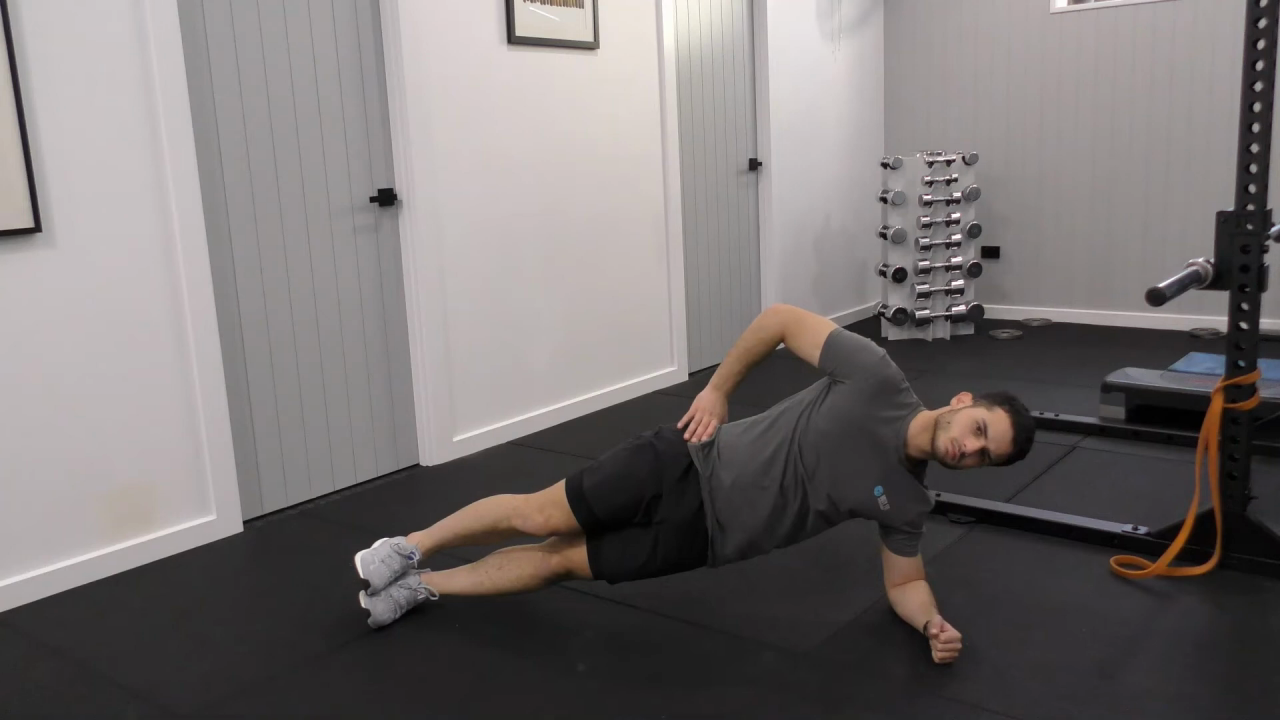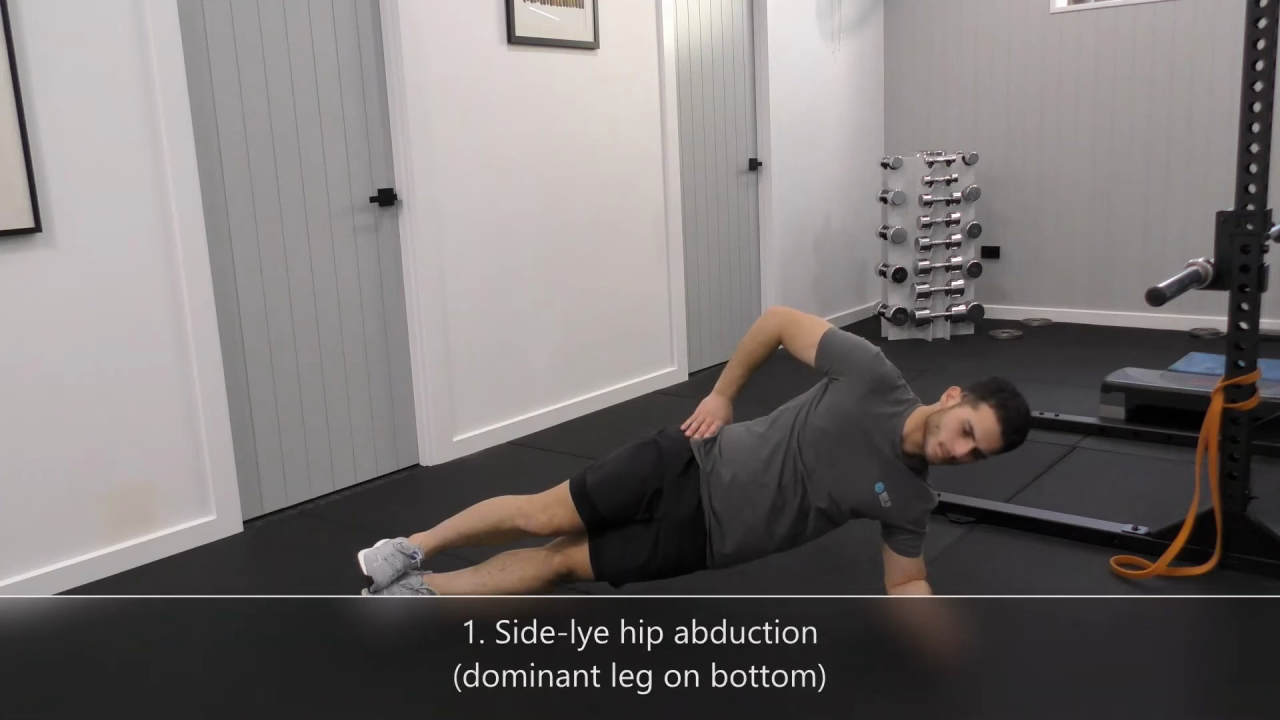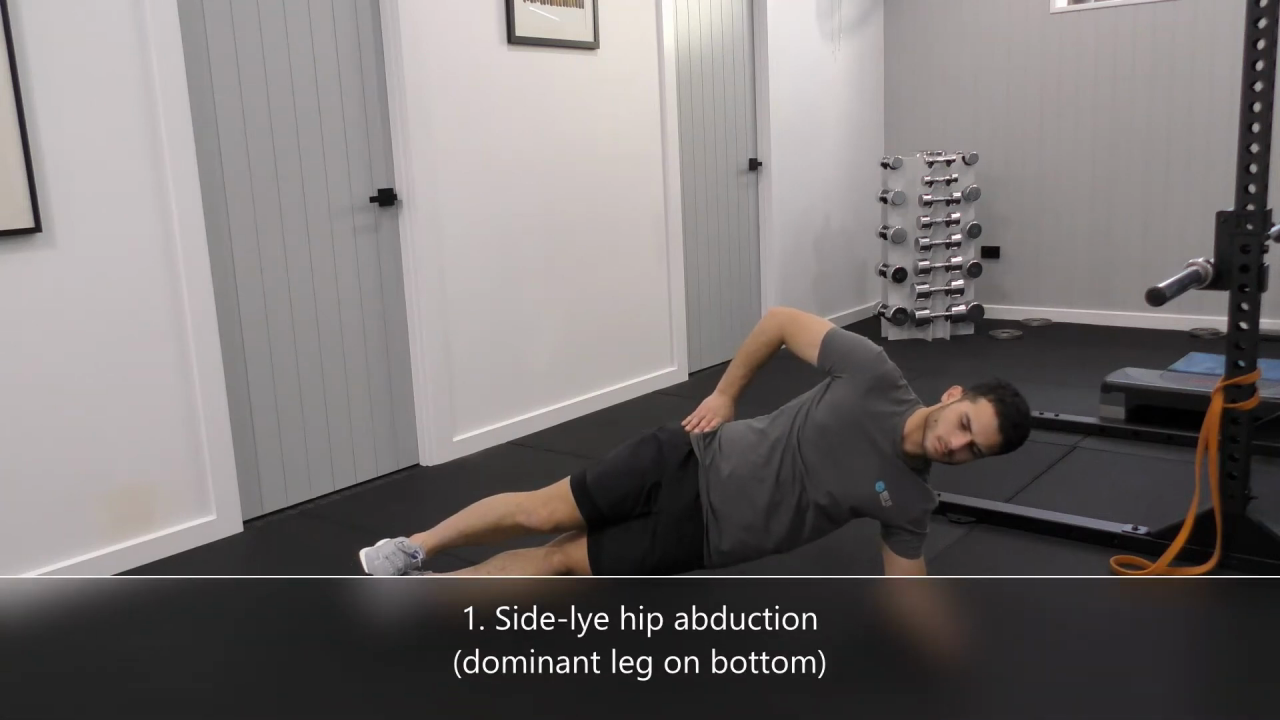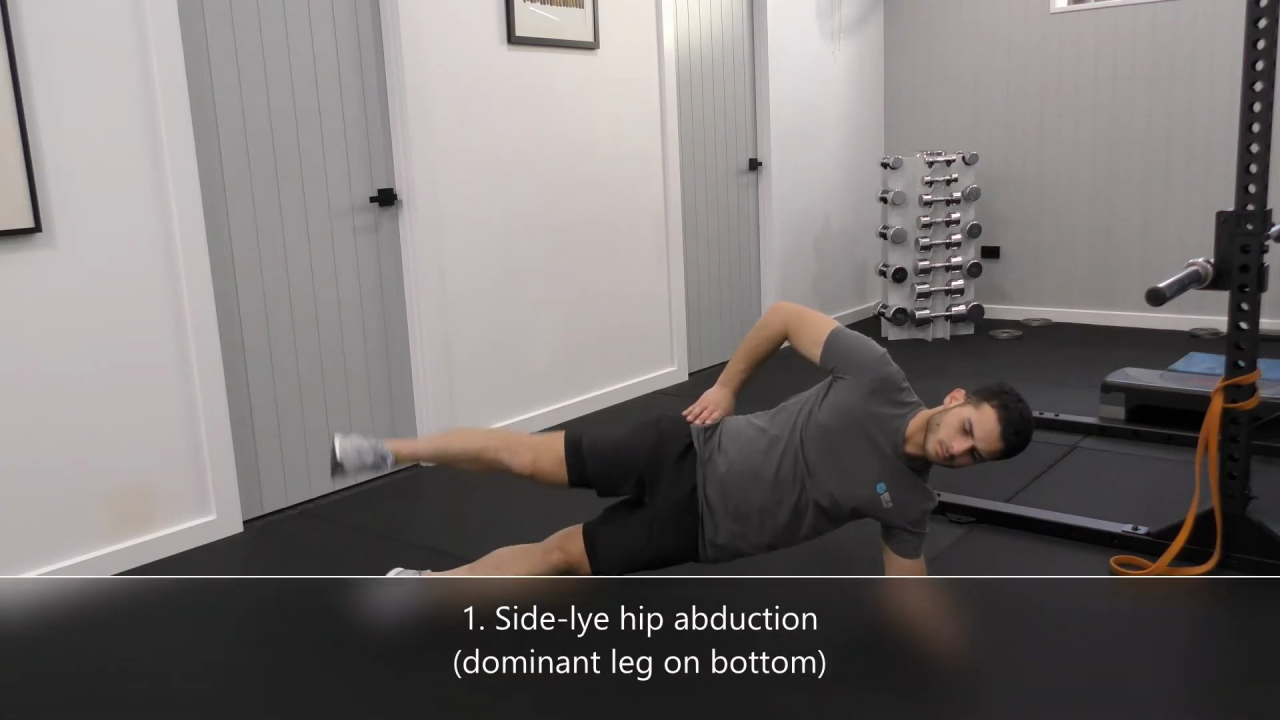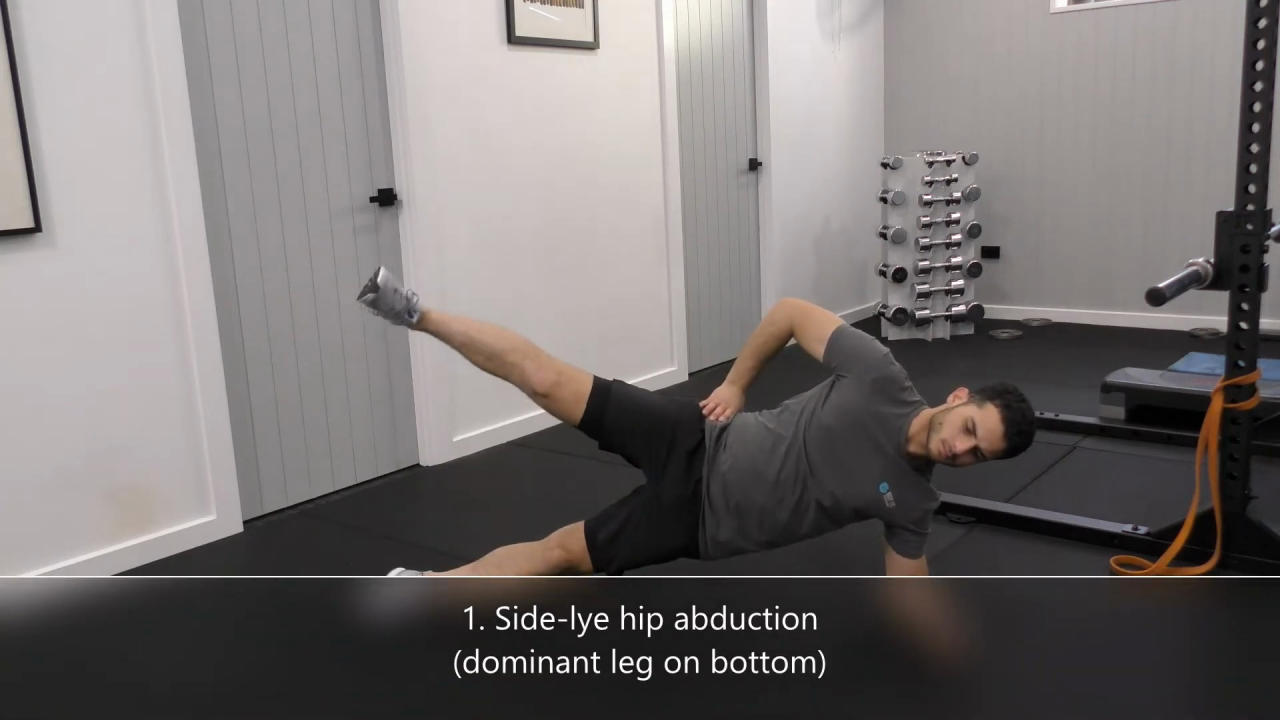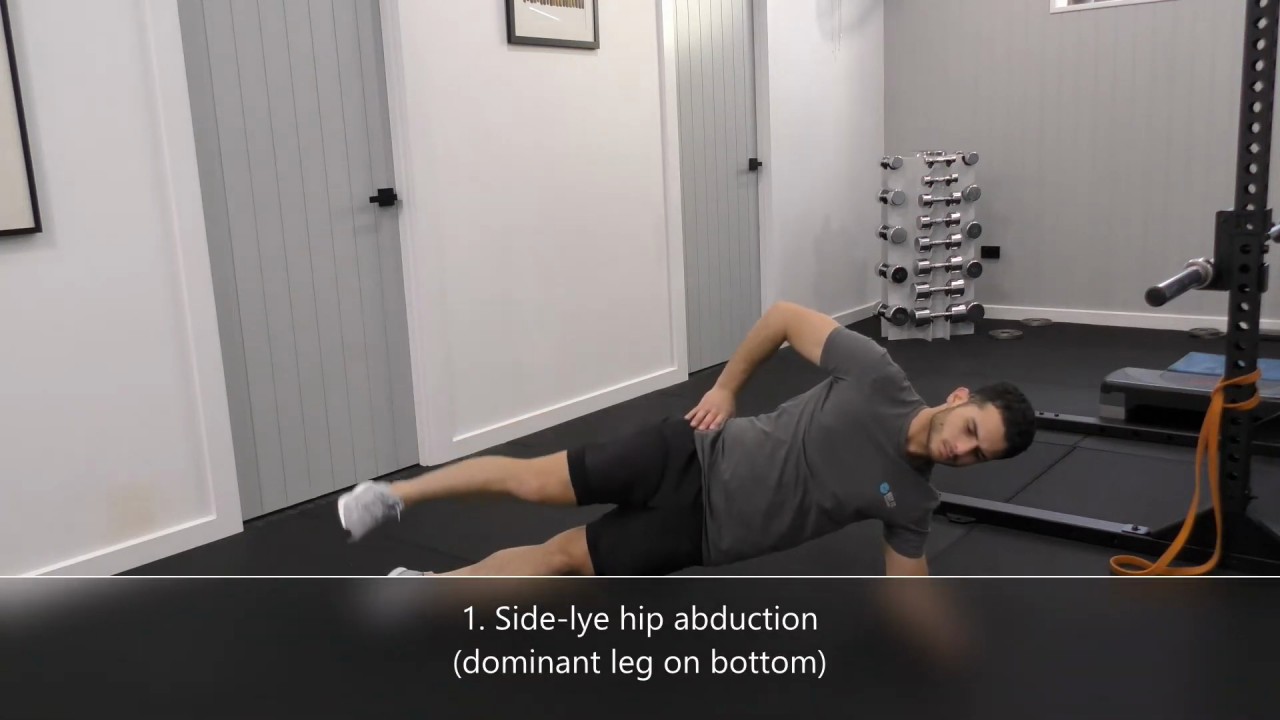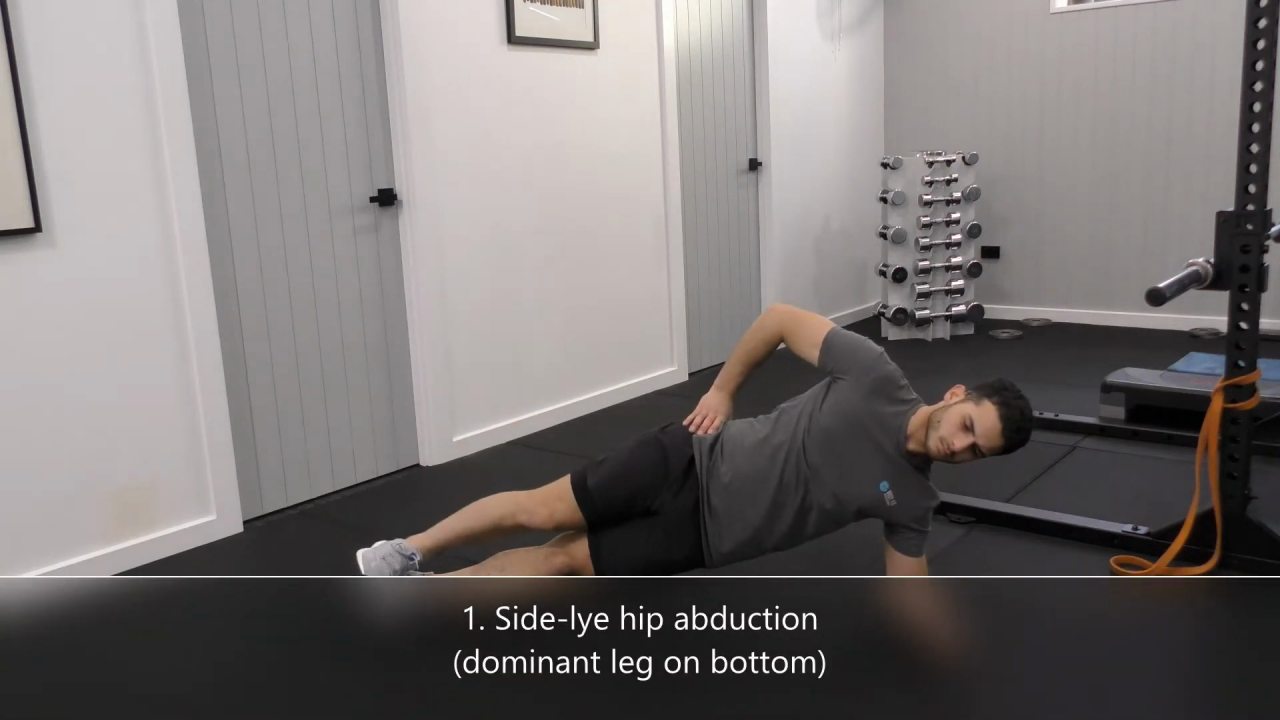
dt=0.7s
person 1, frame 1
left shoulder: (907, 501)
right shoulder: (878, 378)
left elbow: (904, 581)
right elbow: (780, 319)
left wrist: (934, 624)
right wrist: (716, 390)
left hip: (701, 534)
right hip: (691, 467)
left knee: (560, 560)
right knee: (541, 518)
left ankle: (418, 589)
right ankle: (410, 548)
person 1, frame 2
left shoulder: (909, 499)
right shoulder: (873, 374)
left elbow: (904, 583)
right elbow: (778, 321)
right wrist: (720, 394)
left hip: (704, 536)
right hip: (693, 466)
left knee: (563, 561)
right knee: (543, 516)
left ankle: (423, 591)
right ankle: (411, 551)
person 1, frame 3
left shoulder: (909, 499)
right shoulder: (874, 373)
left elbow: (905, 585)
right elbow: (780, 321)
right wrist: (724, 393)
left hip: (703, 532)
right hip: (695, 461)
left knee: (562, 558)
right knee: (542, 512)
right ankle: (413, 548)
person 1, frame 4
left shoulder: (909, 500)
right shoulder: (877, 374)
left elbow: (905, 588)
right elbow: (785, 315)
right wrist: (726, 386)
left hip: (700, 524)
right hip: (694, 452)
left knee: (560, 553)
right knee: (526, 454)
right ankle: (392, 450)
person 1, frame 5
left shoulder: (912, 498)
right shoulder: (880, 377)
left elbow: (907, 586)
right elbow: (791, 311)
right wrist: (734, 385)
left hip: (700, 521)
right hip: (696, 445)
left knee: (561, 552)
right knee: (544, 377)
right ankle: (417, 313)
person 1, frame 6
left shoulder: (912, 500)
right shoulder: (877, 375)
left elbow: (907, 586)
right elbow: (786, 315)
right wrist: (725, 387)
left hip: (705, 530)
right hip: (697, 458)
left knee: (565, 555)
right knee: (535, 479)
right ankle: (395, 496)
person 1, frame 7
left shoulder: (912, 497)
right shoulder: (875, 375)
left elbow: (907, 587)
right elbow: (780, 318)
right wrist: (722, 390)
left hip: (702, 533)
right hip: (694, 462)
left knee: (564, 560)
right knee: (543, 511)
right ankle: (410, 551)
